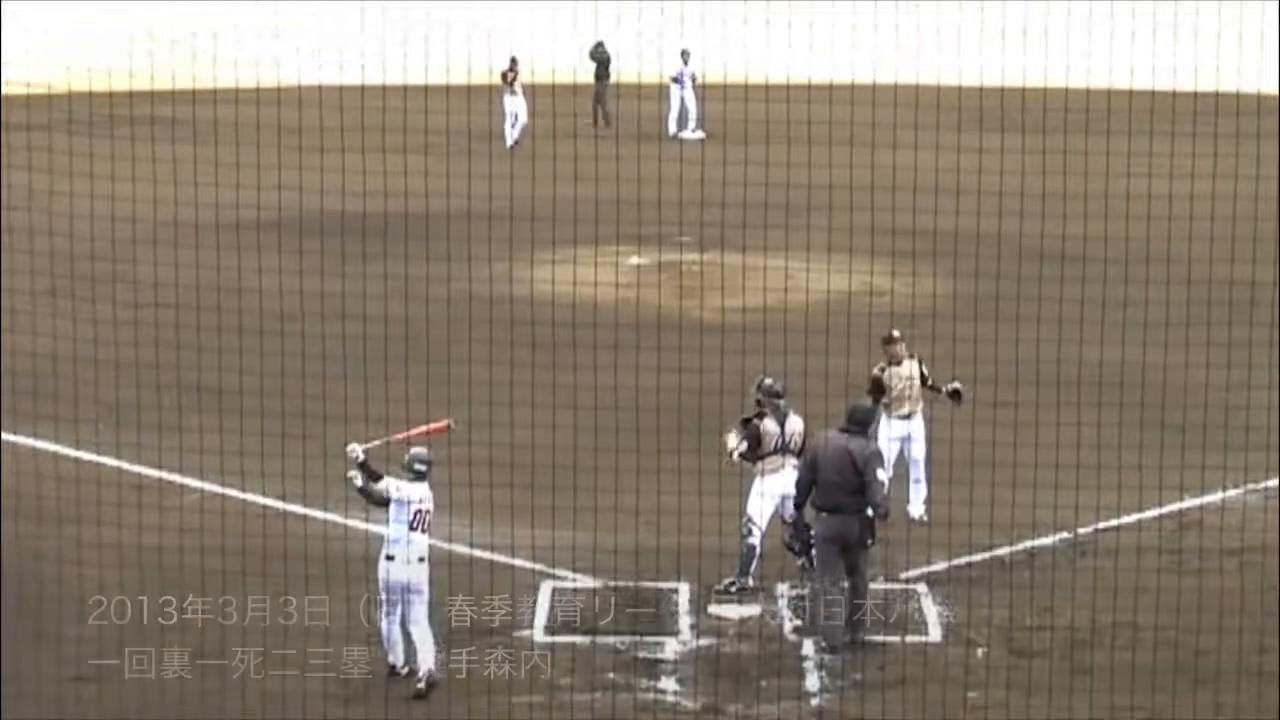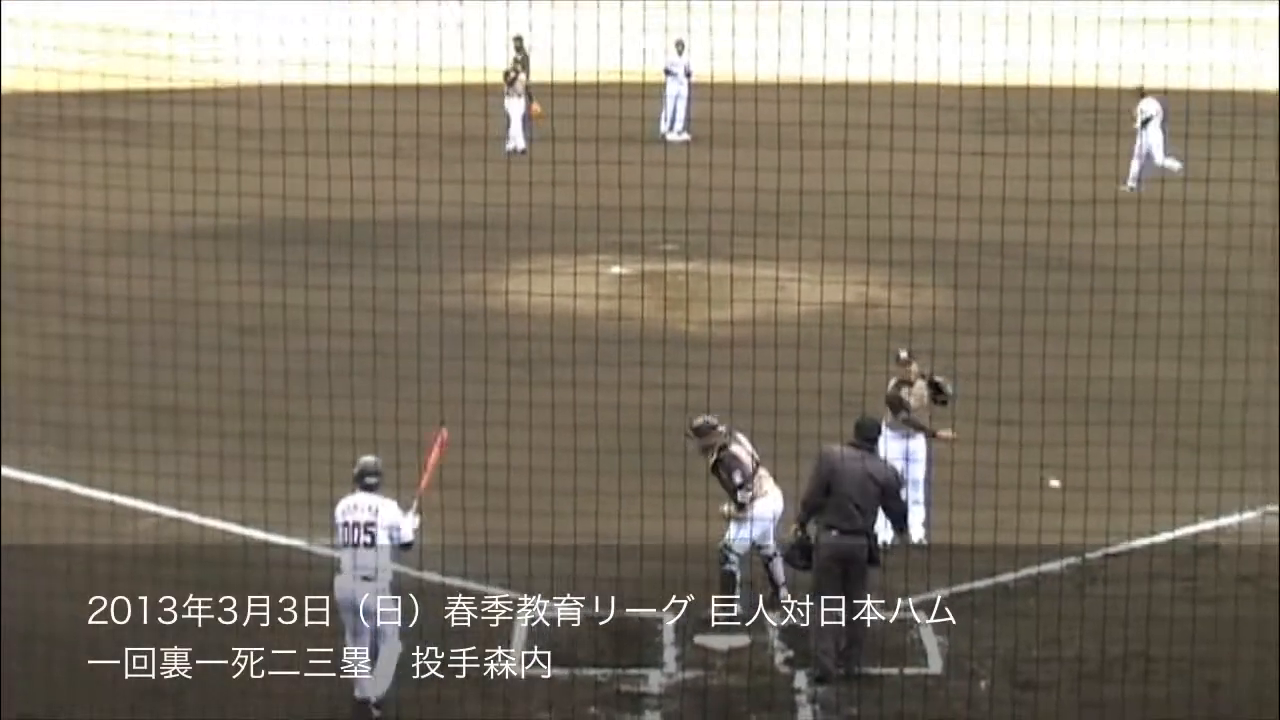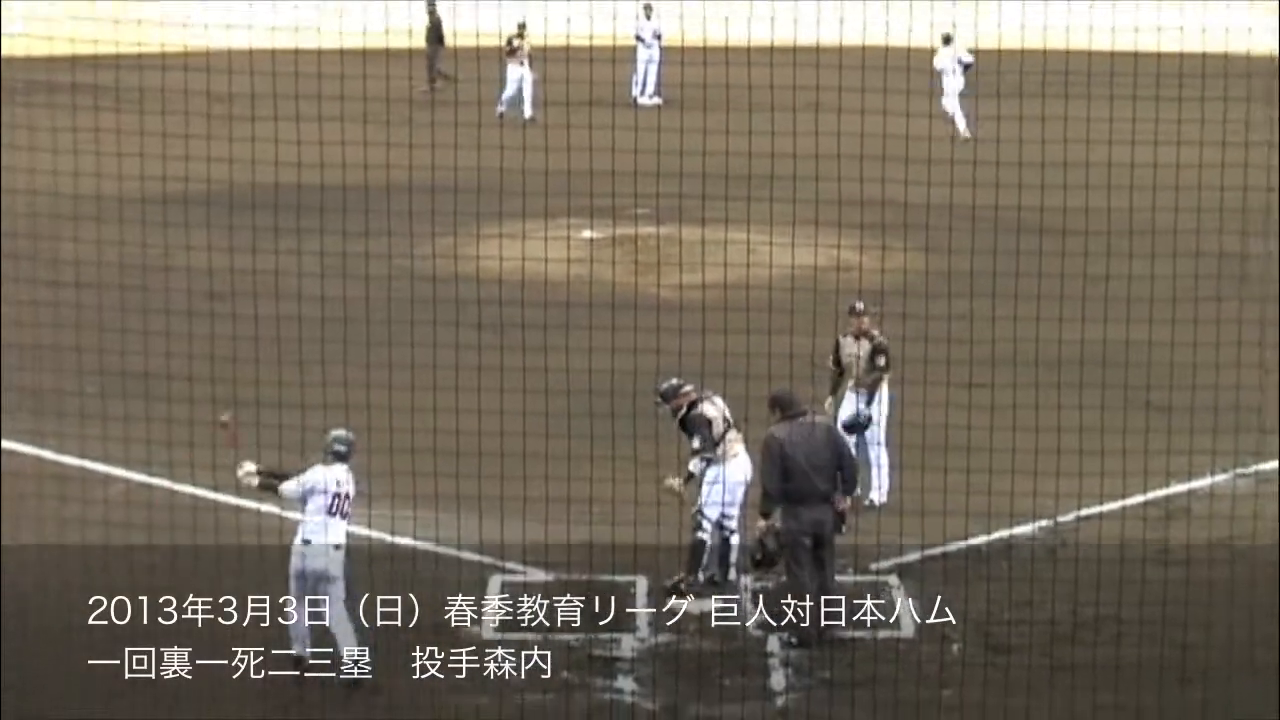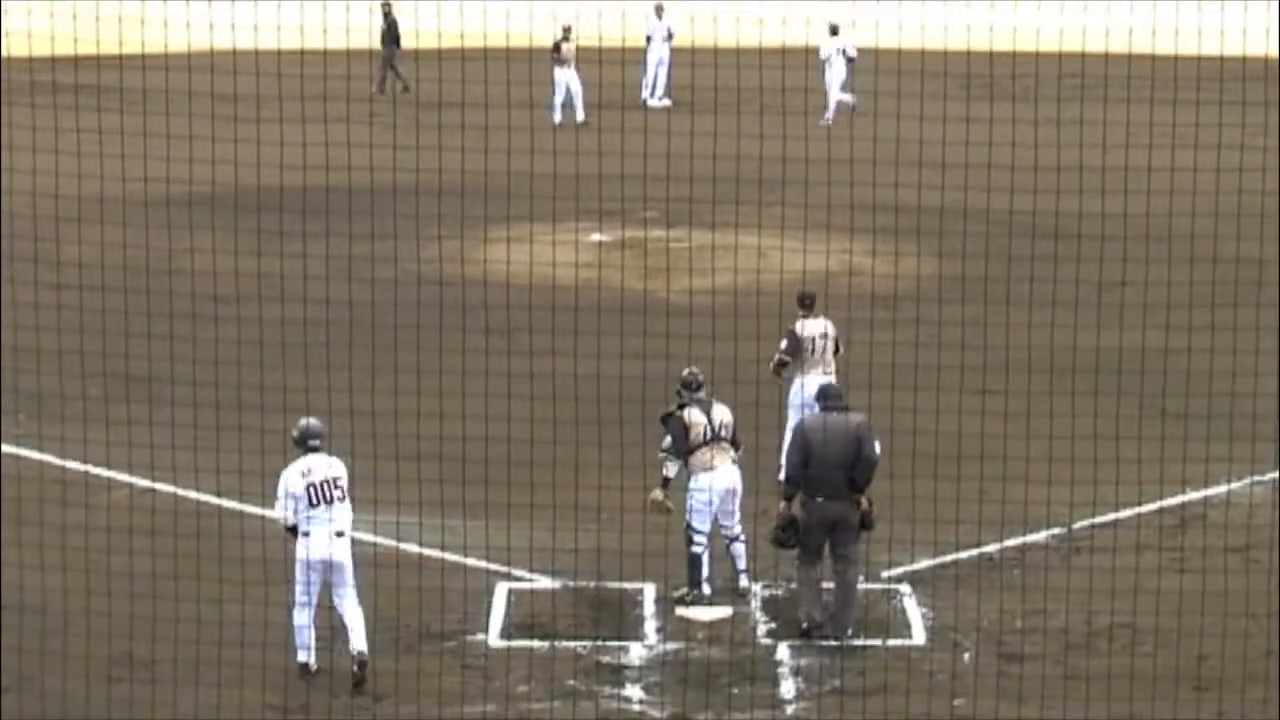
dt=1s
person 1, frame 1
left shoulder: (406, 489)
right shoulder: (423, 490)
left elbow: (384, 484)
right elbow: (382, 499)
left wrist: (361, 462)
right wrist: (360, 486)
left hip: (393, 565)
right hip: (419, 567)
left knee: (390, 616)
right knee: (419, 621)
left ankle: (397, 663)
right ankle: (427, 670)
person 1, frame 2
left shoulder: (342, 506)
right shoulder: (388, 507)
right elbow: (407, 544)
right wrist: (411, 525)
left hip: (345, 584)
right hip: (374, 586)
left knee: (357, 642)
right knee: (389, 645)
left ankle: (363, 696)
right ankle: (372, 697)
person 1, frame 3
left shoulder: (321, 473)
right shoulder: (345, 476)
left elbow: (288, 489)
right elbow: (299, 480)
left wrist: (256, 480)
right wrist: (259, 470)
left hip: (307, 551)
right hip: (333, 554)
left knee: (297, 605)
right knee: (336, 609)
left ankle: (300, 656)
person 1, frame 4
left shoulder: (291, 473)
right shoulder: (337, 465)
left elbow: (288, 520)
left wrist: (299, 534)
left hip: (310, 544)
right hip: (341, 543)
left knee: (304, 606)
right knee: (349, 603)
left ankle: (305, 662)
right ankle: (359, 653)
person 2, frame 1
left shoulder: (820, 442)
right shoulder: (869, 450)
left elbow: (804, 481)
right elbow: (874, 487)
left wrist: (798, 508)
right wrist: (881, 511)
left hip: (826, 520)
right hip: (856, 522)
left knee: (827, 581)
right knee: (858, 579)
left ankle: (831, 638)
right ankle: (855, 631)
person 2, frame 2
left shoulder: (830, 455)
right shoulder: (885, 471)
left elbow: (813, 494)
right elbow: (896, 509)
left wrist: (801, 521)
right wrist: (903, 529)
left hip: (829, 538)
right hip: (860, 542)
left knee: (825, 603)
right knee: (856, 604)
left ankle: (825, 666)
right ankle: (850, 662)
person 2, frame 3
left shoulder: (775, 436)
right shoulder: (825, 426)
left elbow: (771, 481)
right elbow: (848, 462)
left wrist: (766, 515)
right wrist: (845, 493)
left hip: (796, 512)
right hip: (826, 509)
left knee: (800, 573)
right knee: (825, 568)
left ankle: (804, 631)
right ankle: (822, 623)
person 2, frame 4
left shoulder: (805, 425)
right shoulder: (860, 423)
left elbow: (794, 467)
right elbow: (870, 460)
left wrist: (787, 499)
right wrist: (859, 491)
left hip: (815, 503)
right hip: (848, 505)
left knee: (809, 560)
right knee: (846, 565)
left ankle: (810, 617)
right ankle: (842, 626)
person 3, frame 1
left shoulder: (758, 423)
right shoulder: (796, 419)
left elbow: (745, 456)
right elbow: (800, 451)
left wrist: (733, 444)
left hip: (768, 480)
right hip: (791, 477)
left knee: (753, 529)
left ankle: (743, 578)
person 3, frame 2
left shoulder: (726, 456)
right shoulder: (733, 437)
left elbow: (744, 488)
left wrist: (736, 510)
left hip: (758, 506)
right hip: (773, 497)
left knee: (729, 555)
right knee: (767, 548)
right ankle: (781, 593)
person 3, frame 3
left shoulder: (696, 415)
right shoulder: (711, 400)
left elbow: (702, 453)
right elbow: (733, 430)
left wrist: (684, 481)
left hip: (723, 469)
right hip: (740, 463)
left knee: (703, 522)
right knee: (729, 522)
left ankle: (692, 578)
right ankle: (727, 574)
person 3, frame 4
left shoulder: (681, 416)
right shoulder: (723, 410)
left elbow: (673, 454)
left wrist: (663, 487)
left hip: (705, 479)
right hip: (731, 473)
left knee: (697, 535)
right knee: (733, 530)
left ankle: (699, 590)
right ankle: (743, 580)
person 4, frame 1
left shoulder: (915, 360)
right shoulder: (880, 373)
left elbow: (927, 382)
right elbow: (872, 404)
left wrist: (945, 390)
left hip: (915, 420)
right hip: (891, 423)
left knee: (918, 466)
right knee: (883, 466)
left ankle: (917, 509)
person 4, frame 2
left shoulder: (925, 380)
right shoulder: (894, 392)
left elbow: (942, 401)
right elbow: (909, 421)
left wrist: (943, 392)
right wrist: (936, 434)
left hip: (917, 438)
right hip: (893, 438)
left knee: (917, 485)
left ankle: (916, 533)
right ankle: (882, 534)
person 4, frame 3
left shoulder: (878, 342)
right shoulder: (843, 340)
left elbow: (878, 376)
right elbow: (837, 369)
left wrist: (867, 407)
right wrist: (832, 395)
left hip: (875, 396)
right hip: (852, 394)
left knee: (875, 444)
right knee: (844, 439)
left ankle: (879, 493)
person 4, frame 4
left shoulder: (796, 329)
right shoulder: (828, 325)
left elbow: (785, 356)
right elbow: (837, 350)
left wrist: (775, 365)
left hip: (804, 380)
right hip: (827, 380)
left knee: (794, 425)
